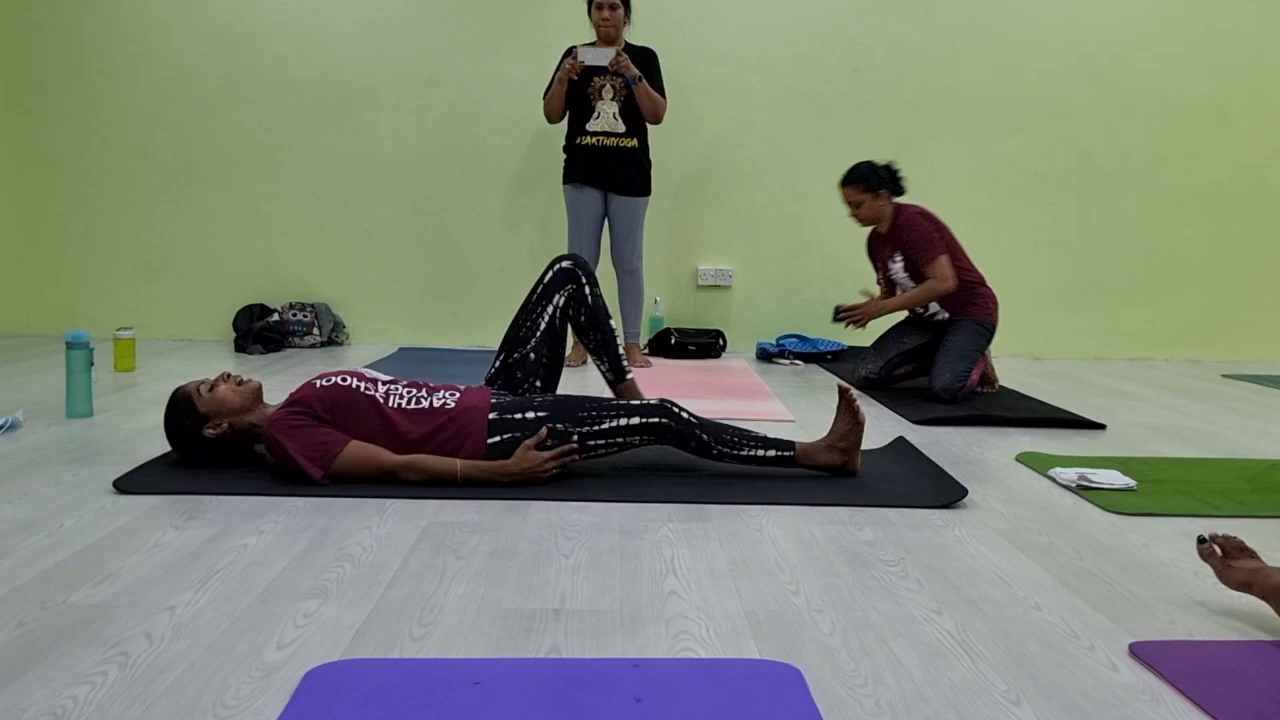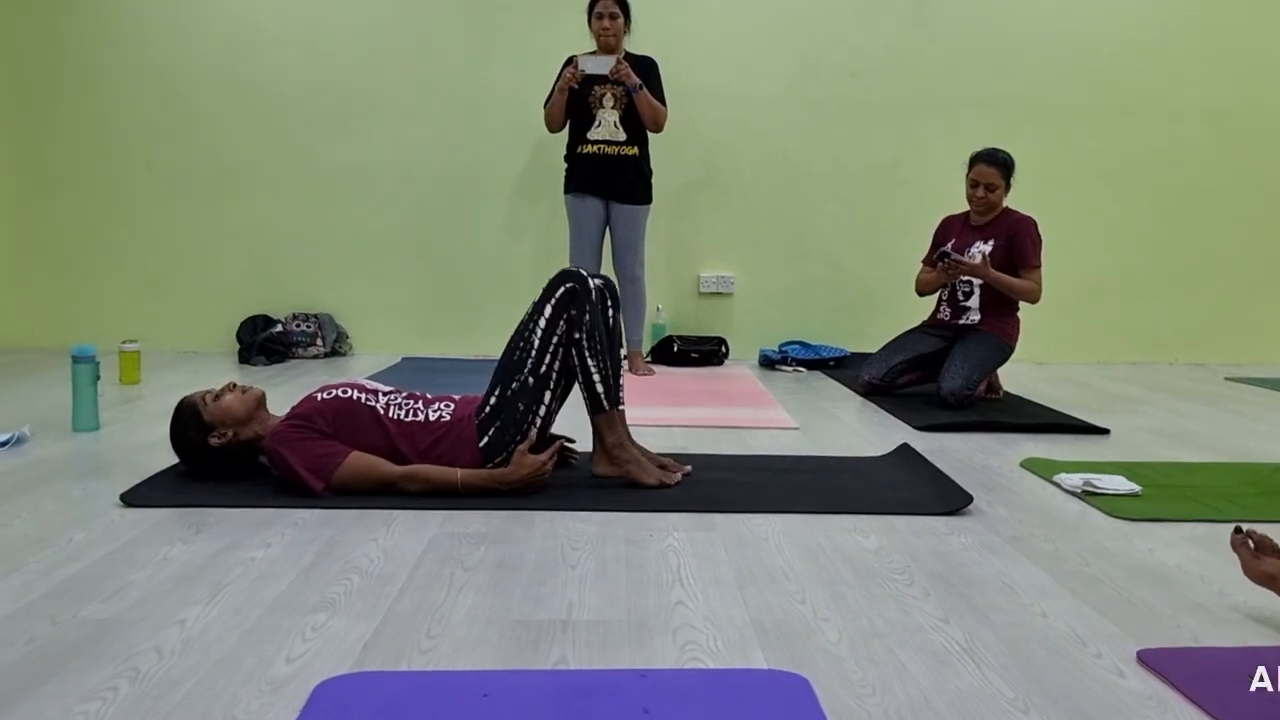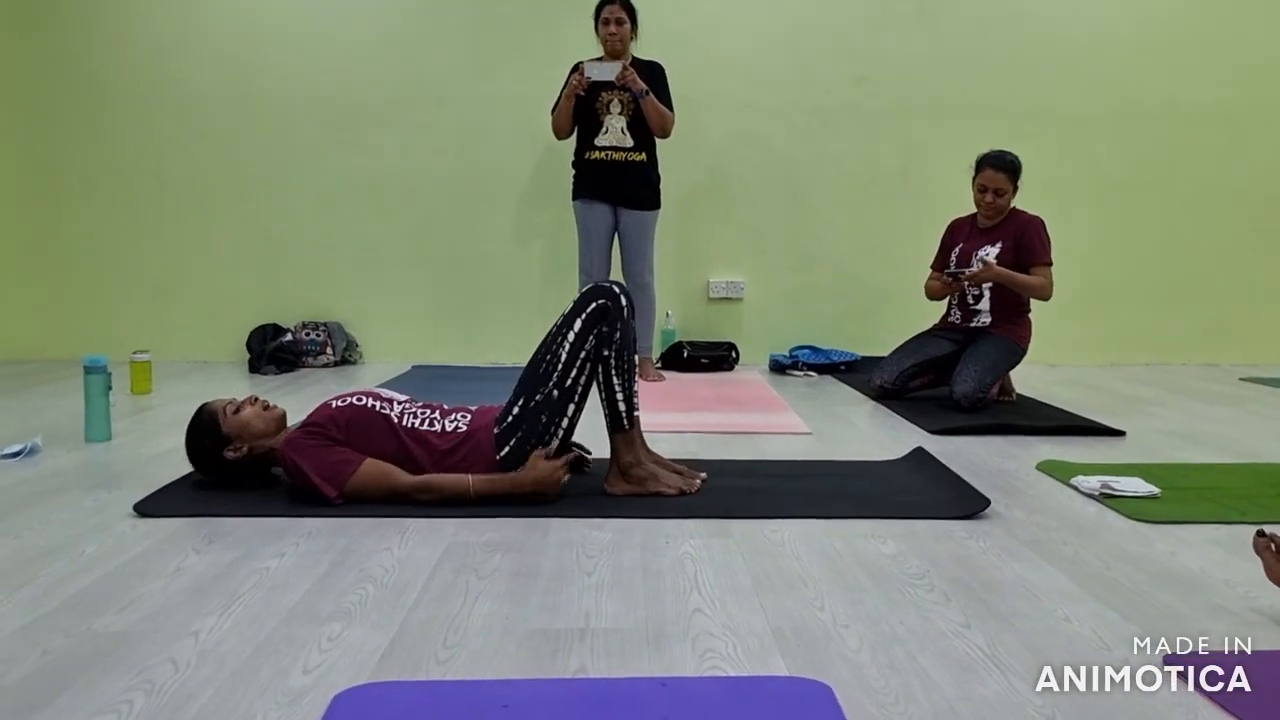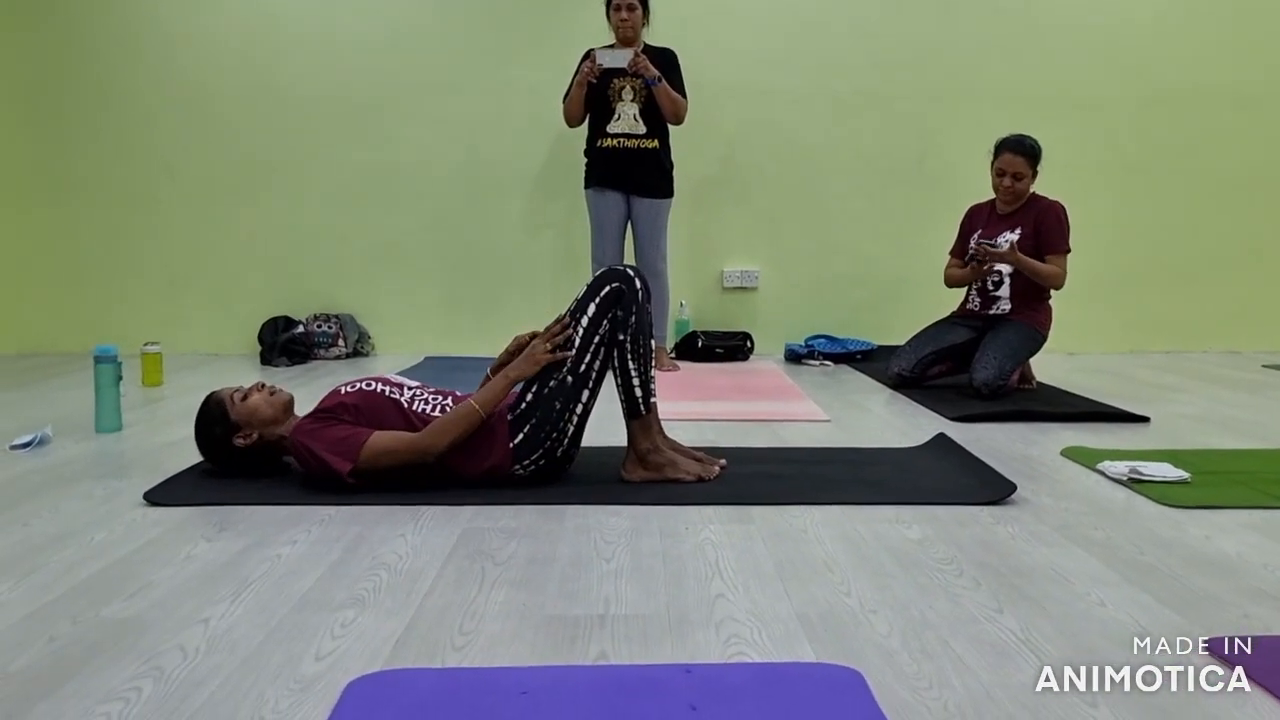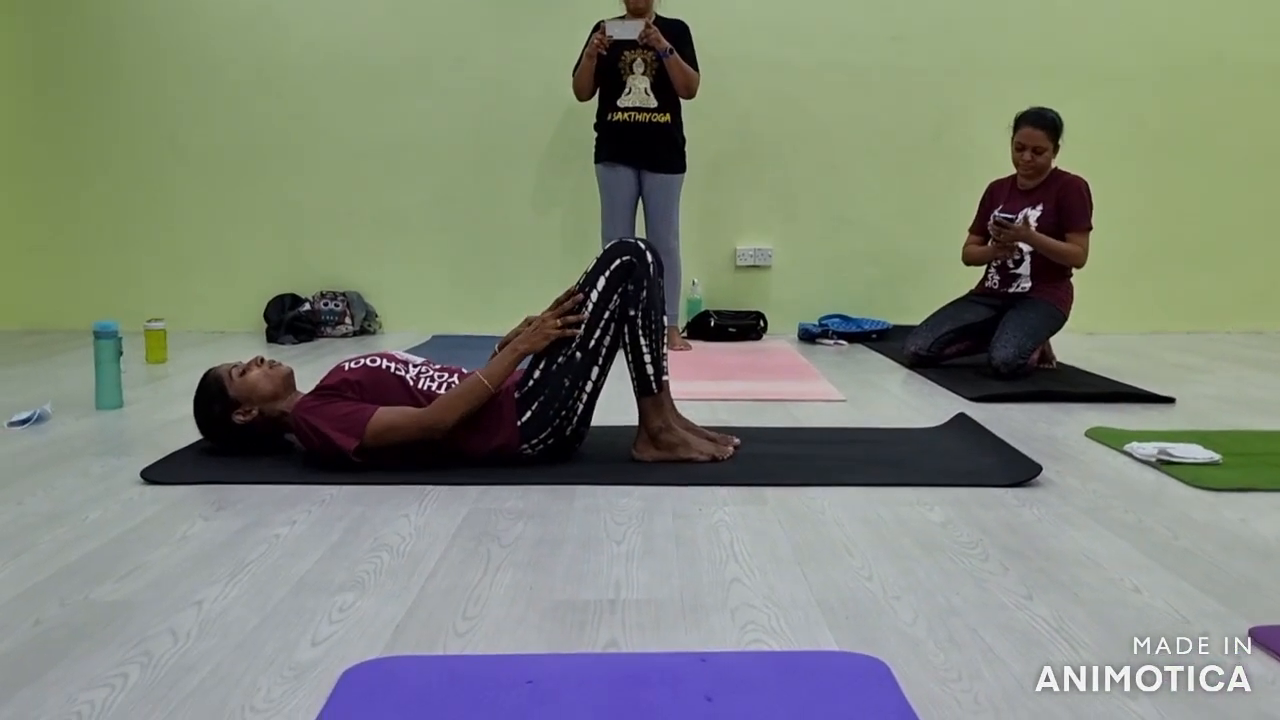
dt=1s
person 1, frame 1
left shoulder: (301, 407)
right shoulder: (289, 436)
right elbow: (400, 467)
right wrist: (501, 471)
left hip: (496, 404)
right hip: (496, 435)
left knee: (568, 272)
right knee: (664, 421)
left ankle: (627, 395)
right ankle: (817, 453)
person 1, frame 2
left shoulder: (301, 421)
right shoulder: (288, 445)
right elbow: (400, 477)
left wrist: (532, 433)
right wrist: (502, 478)
left hip: (479, 418)
right hip: (490, 442)
left knee: (593, 289)
right knee: (571, 287)
left ankle: (613, 442)
right ankle: (612, 447)
person 1, frame 3
left shoulder: (314, 433)
right shoulder: (303, 454)
right elbow: (414, 485)
right wrist: (516, 483)
left hip: (501, 434)
right hip: (504, 453)
left knee: (607, 299)
right knee: (602, 307)
left ankle: (633, 453)
right ankle: (628, 469)
person 1, frame 4
left shoulder: (323, 422)
right shoulder: (314, 440)
right elbow: (428, 445)
left wrist: (502, 366)
right wrist: (516, 373)
left hip: (514, 424)
right hip: (523, 445)
left knee: (621, 283)
right knee: (615, 292)
left ankle: (651, 439)
right ankle: (646, 455)
person 1, frame 5
left shoulder: (326, 399)
right shoulder: (317, 418)
right elbow: (434, 421)
left wrist: (518, 339)
right wrist: (521, 347)
left hip: (522, 401)
right hip: (531, 423)
left knee: (633, 257)
right knee: (627, 264)
left ankle: (663, 417)
right ankle: (658, 434)
person 2, frame 1
left shoulder: (644, 57)
right shoulder: (574, 55)
left elbow: (657, 115)
right elbow: (552, 116)
left wrist: (633, 75)
right wrist: (562, 79)
left hip: (630, 175)
right hip: (582, 174)
left knee: (629, 262)
right knee: (581, 261)
left ankle: (632, 344)
right ankle: (581, 342)
person 2, frame 2
left shoulder: (644, 65)
right shoulder: (574, 65)
left elbow: (658, 123)
right elbow: (553, 125)
left wrist: (633, 83)
right wrist: (563, 87)
left hip: (631, 184)
right hip: (583, 183)
left knee: (631, 270)
right knee: (583, 269)
left ankle: (635, 353)
person 2, frame 3
left shoulder: (651, 71)
right shoulder: (582, 71)
left elbow: (665, 129)
right elbow: (560, 132)
left wrist: (639, 89)
right wrist: (570, 94)
left hip: (639, 190)
right hip: (592, 190)
left knee: (640, 276)
right knee: (592, 276)
left ankle: (645, 358)
person 2, frame 4
left shoulder: (663, 58)
right shoulder: (593, 58)
left elbow: (678, 116)
right elbow: (572, 119)
left wrist: (652, 76)
right wrist: (581, 82)
left hip: (652, 179)
right hip: (604, 178)
left knee: (653, 264)
right knee: (606, 264)
left ankle: (659, 347)
person 2, frame 5
left shoulder: (675, 30)
right shoulder: (604, 30)
left elbow: (690, 89)
right elbow: (582, 93)
left wrist: (663, 48)
right wrist: (591, 55)
left hip: (664, 153)
right hip: (614, 153)
left knee: (665, 242)
right knee: (616, 241)
left ankle: (671, 326)
person 3, frame 1
left shoulder: (913, 223)
right shoulder: (875, 240)
left elbow: (944, 283)
right elbow: (889, 297)
left wrist: (882, 307)
right wrist: (869, 309)
left hip: (969, 314)
right hip: (924, 321)
left knee: (945, 387)
right knee: (864, 375)
left ankle: (976, 366)
right ankle: (942, 362)
person 3, frame 2
left shoulder: (1020, 226)
right shoulder: (950, 225)
left elbow: (1034, 292)
right elbow: (921, 286)
left wrist: (987, 274)
right wrist: (941, 276)
left hip: (991, 330)
right hip: (941, 326)
left knee: (953, 391)
right knee: (870, 378)
left ankle: (981, 376)
right ankle: (951, 366)
person 3, frame 3
left shoulder: (1027, 227)
right shoulder: (957, 228)
left elbow: (1045, 289)
right elbow: (930, 288)
left wrist: (999, 274)
right wrist: (946, 287)
left hip: (1002, 333)
right hip: (953, 329)
left knee: (966, 394)
right knee: (882, 382)
left ankle: (993, 379)
right ankle: (965, 368)
person 3, frame 4
left shoulder: (1048, 212)
right shoulder: (976, 214)
left elbow: (1058, 278)
right elbow: (949, 276)
left wrist: (1015, 259)
right wrist: (972, 273)
left hip: (1022, 319)
right hip: (972, 316)
left knee: (986, 381)
right knee: (900, 370)
left ankle: (1014, 367)
right ankle: (982, 356)
person 3, frame 5
left shoulder: (1071, 188)
right shoulder: (997, 190)
left elbow: (1078, 257)
right elbow: (968, 253)
left wrist: (1029, 237)
right wrist: (994, 250)
left hip: (1042, 298)
right hip: (991, 294)
left knee: (1005, 360)
right knee: (916, 349)
left ankle: (1034, 346)
right ankle: (1002, 335)
